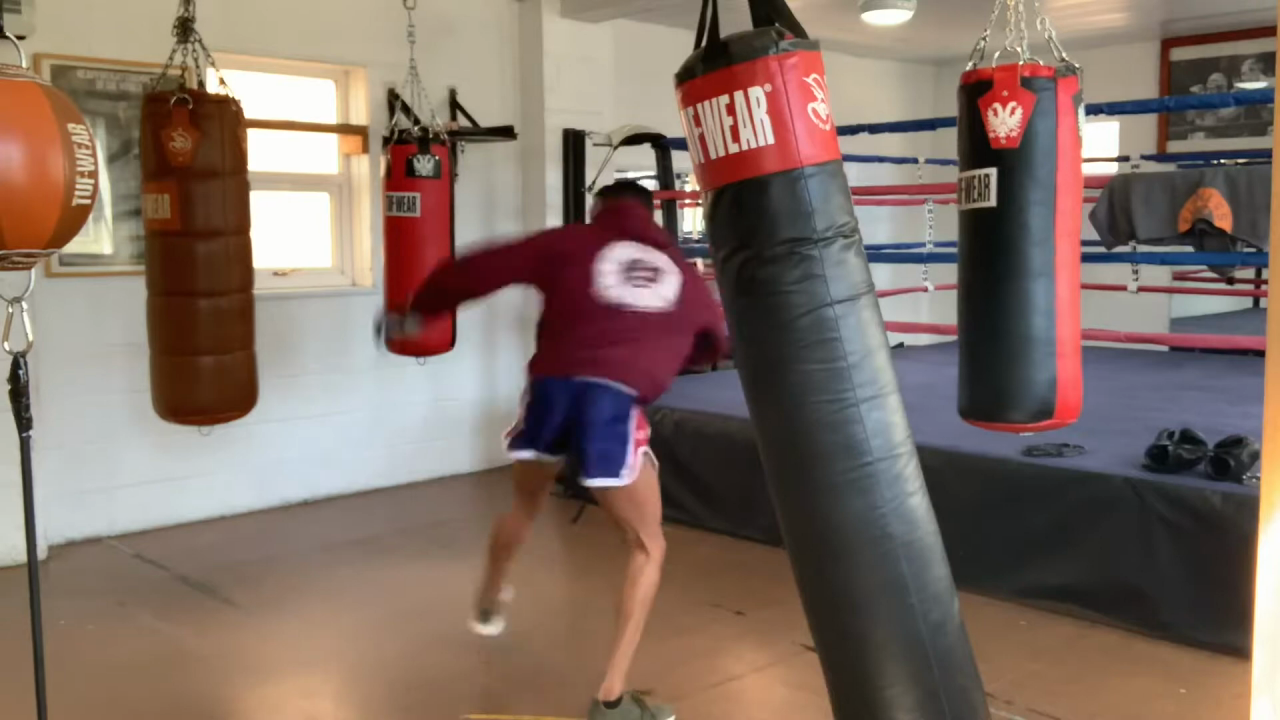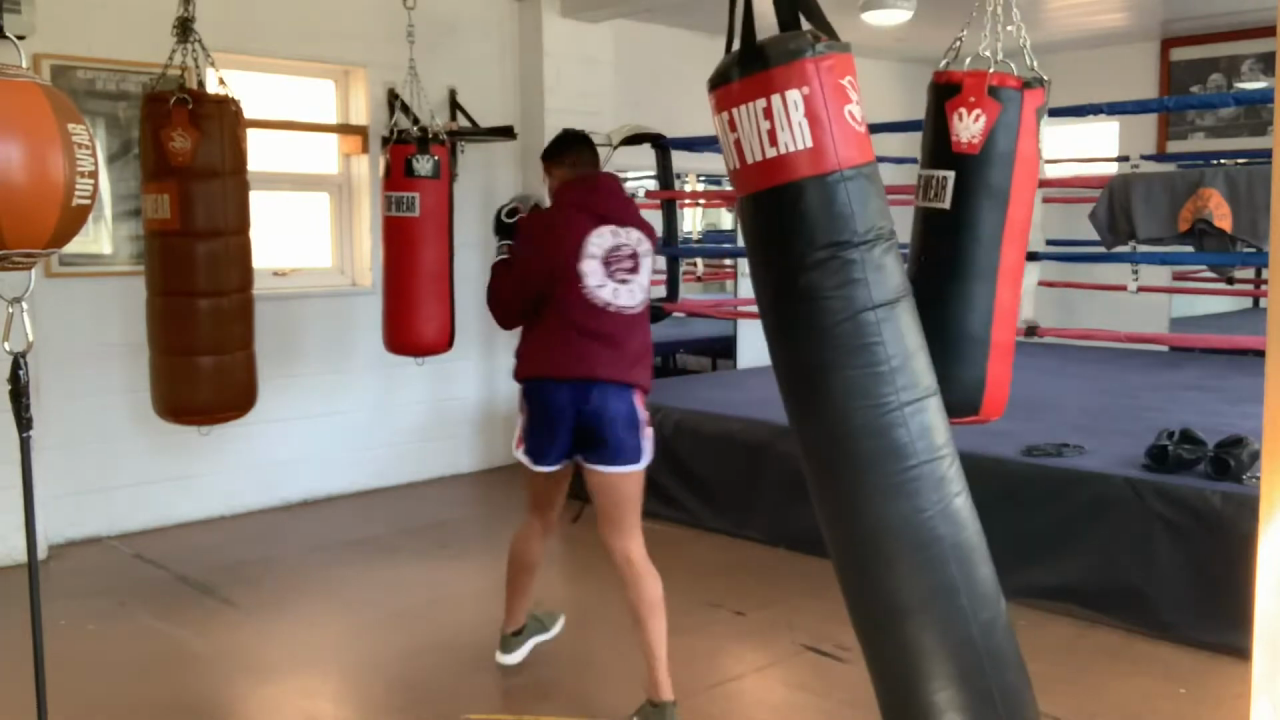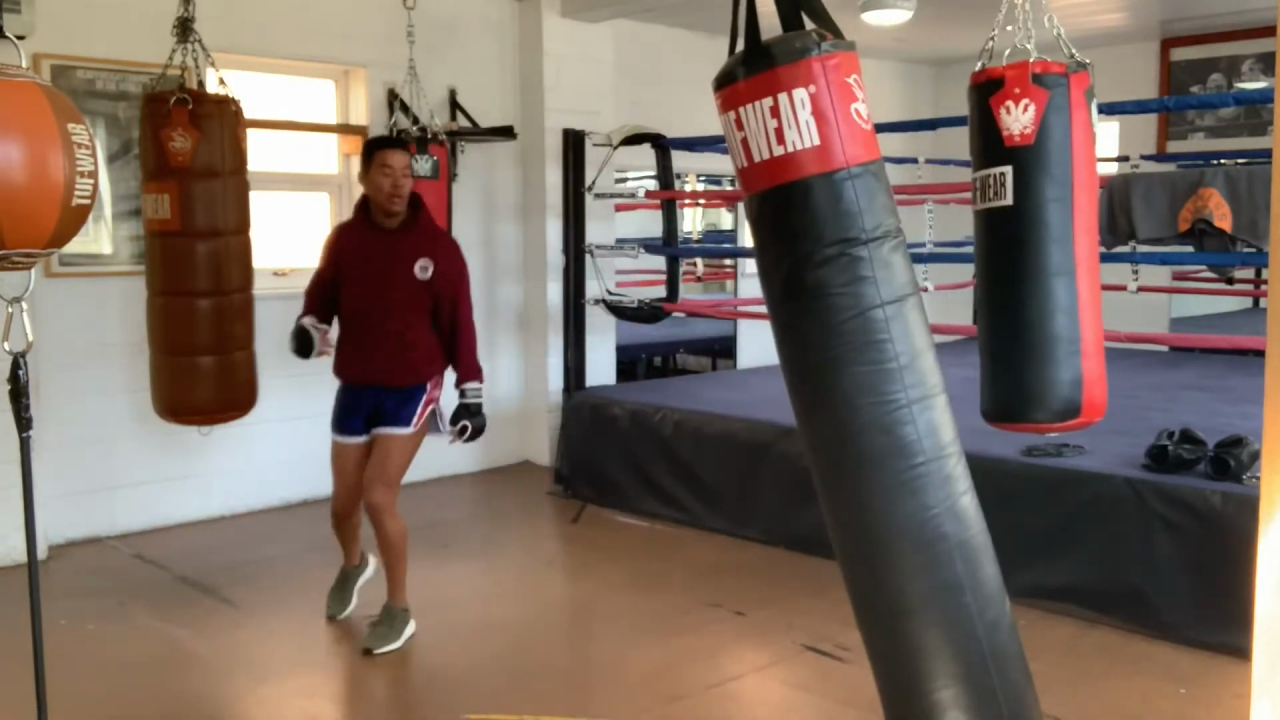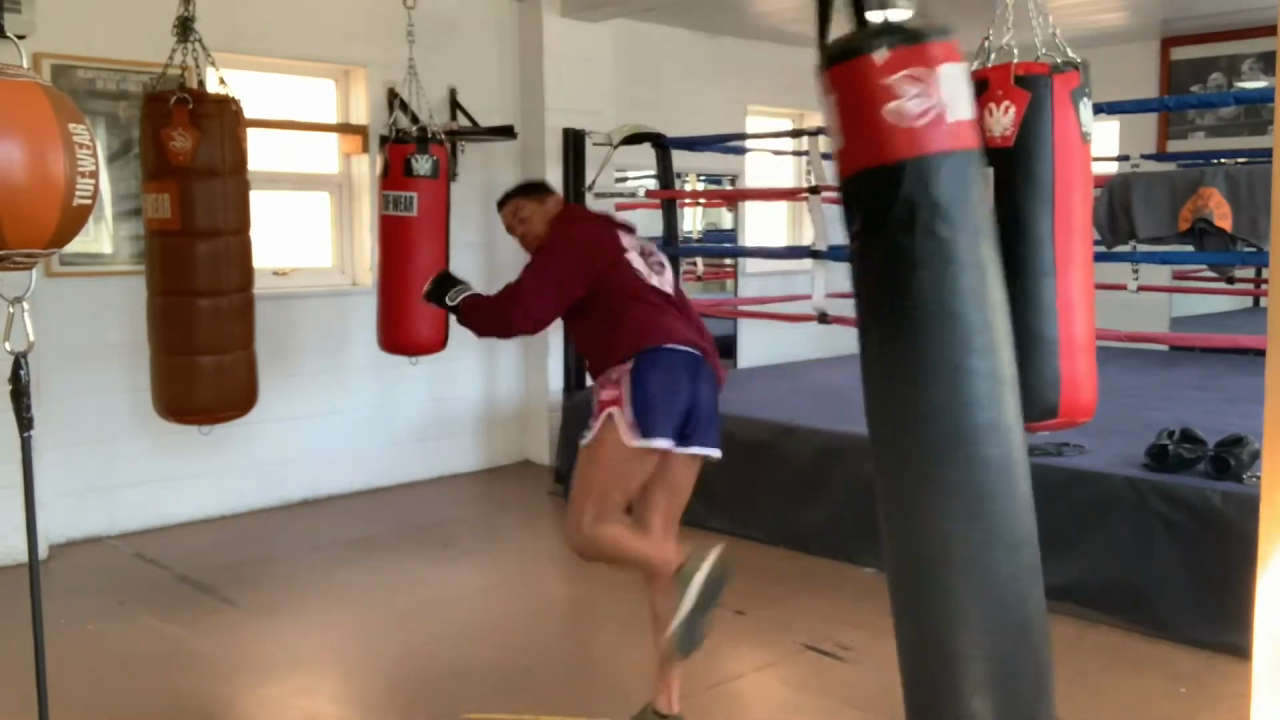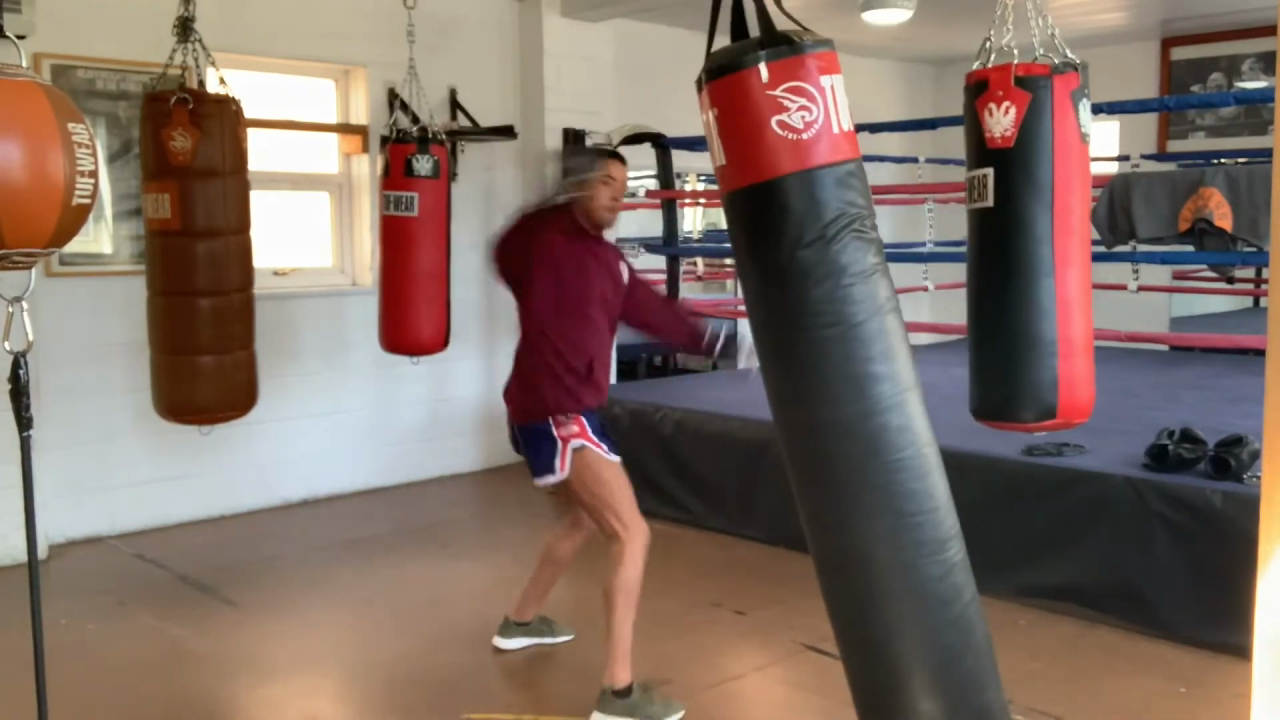
dt=1s
person 1, frame 1
left shoulder: (571, 243)
right shoulder: (683, 273)
left elbow: (480, 268)
right elbow: (713, 346)
left wrist: (417, 308)
left hip: (553, 392)
right hip: (613, 408)
left knee: (525, 506)
right knee: (647, 551)
left ankle: (488, 604)
person 1, frame 2
left shoulder: (551, 226)
right shoulder: (636, 225)
left elbow: (509, 311)
left wrist: (507, 245)
left hip: (552, 392)
right hip: (620, 395)
left knee: (540, 518)
right knee: (627, 545)
left ankle: (514, 629)
person 1, frame 3
left shoulder: (437, 245)
right shoulder: (345, 240)
left elbow: (459, 323)
right elbow: (321, 296)
left wrist: (471, 391)
right wrist: (308, 326)
left hip: (411, 388)
right hip: (357, 388)
left knee: (380, 499)
right knee: (344, 502)
left ankle: (398, 607)
right ankle: (354, 562)
person 1, frame 4
left shoulder: (573, 243)
right shoulder: (621, 244)
left elbow: (520, 315)
right elbow: (671, 324)
left wrist: (457, 297)
left hip: (640, 374)
right hip: (694, 375)
left knee: (588, 532)
right knee: (654, 542)
left ankle: (686, 573)
person 1, frame 5
left shoulder: (609, 260)
right shoulder: (547, 243)
left elbow: (653, 314)
right elbow: (517, 258)
left wrist: (709, 341)
right wrist: (554, 198)
left hip: (572, 411)
right hip: (553, 415)
left knee: (584, 519)
right knee: (632, 536)
left ankle: (519, 621)
